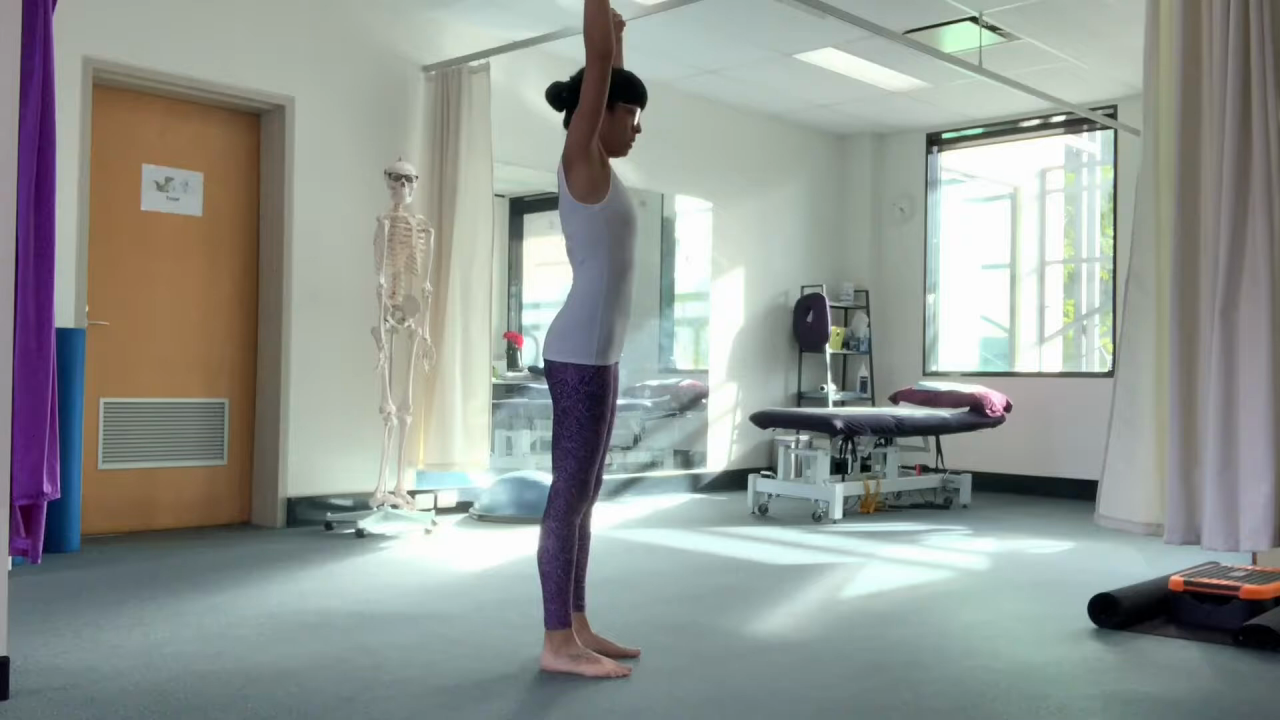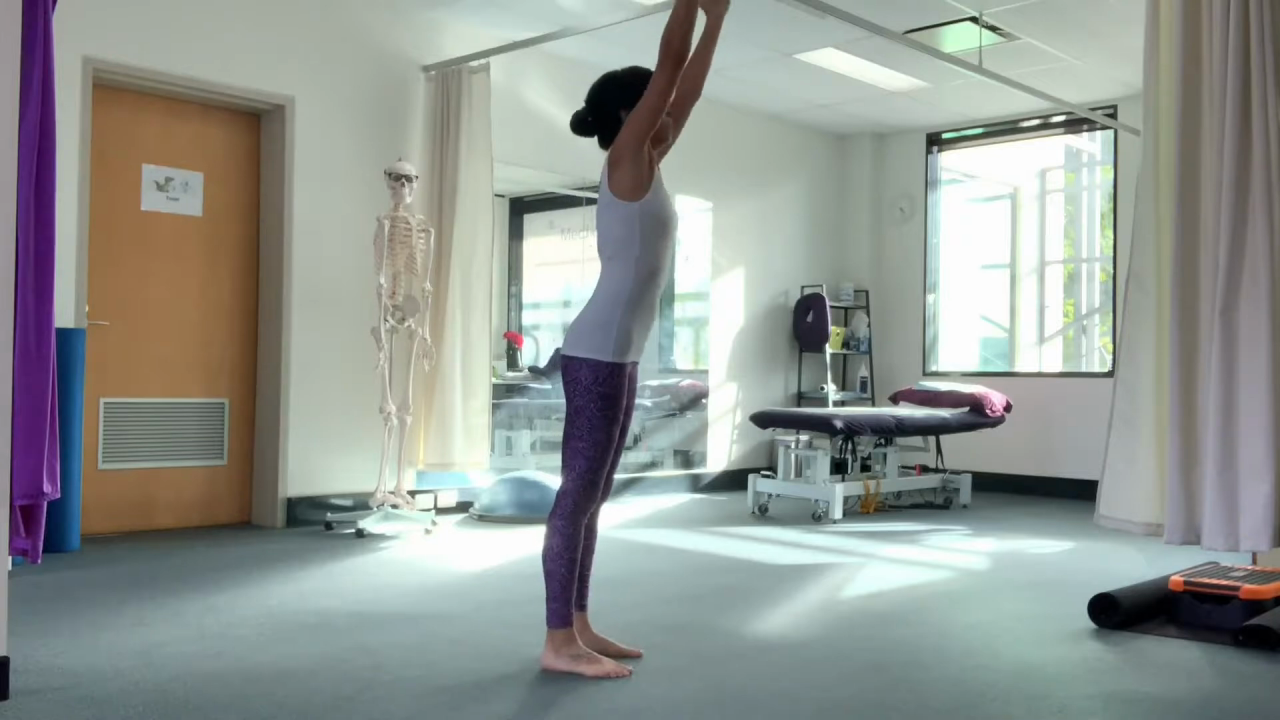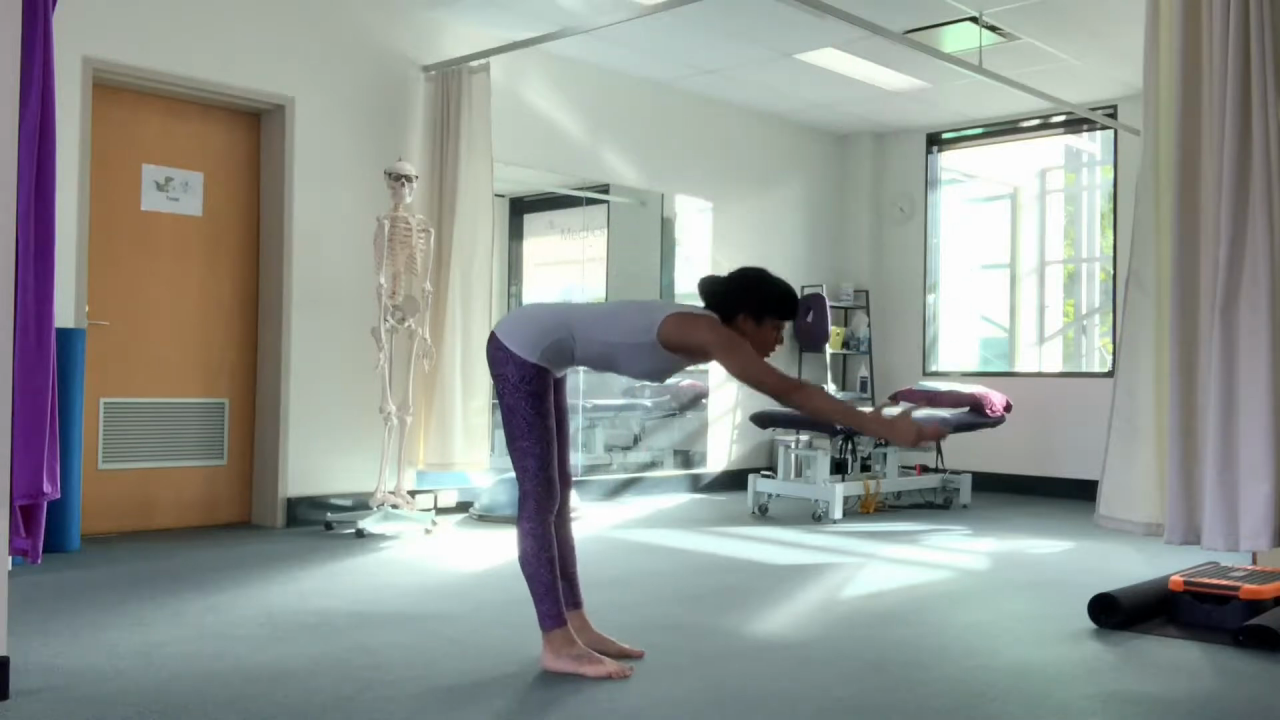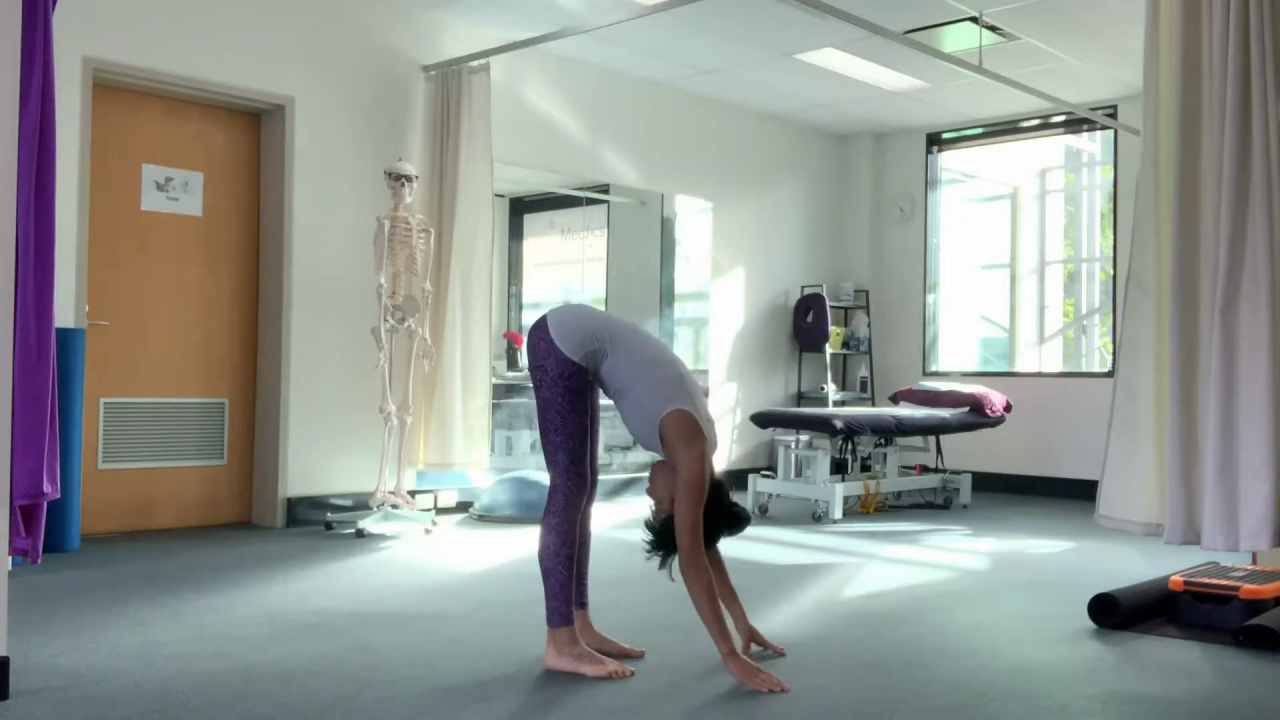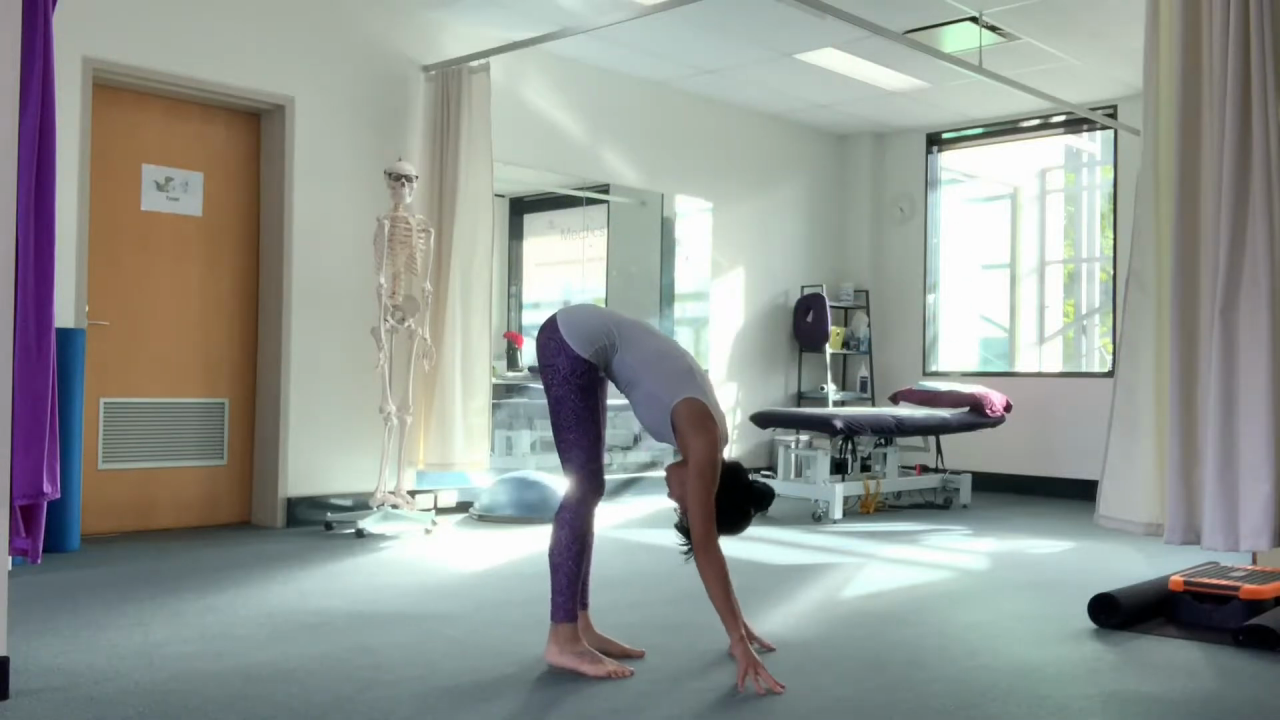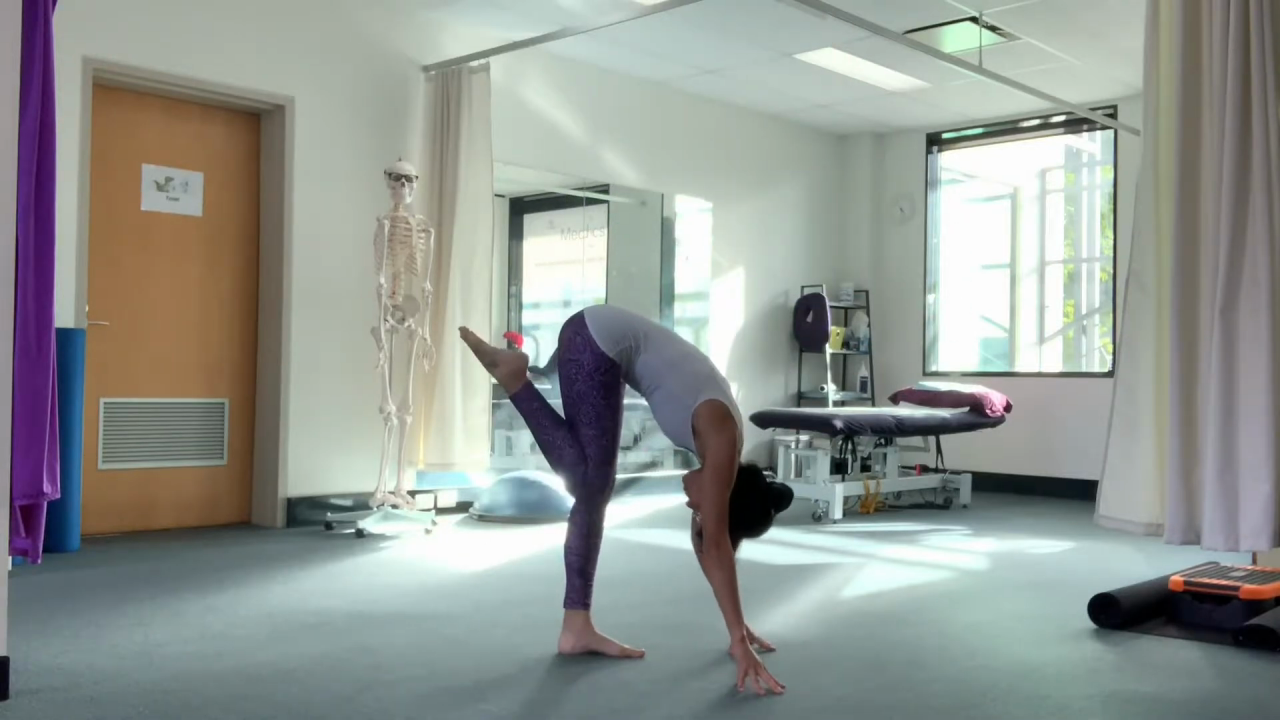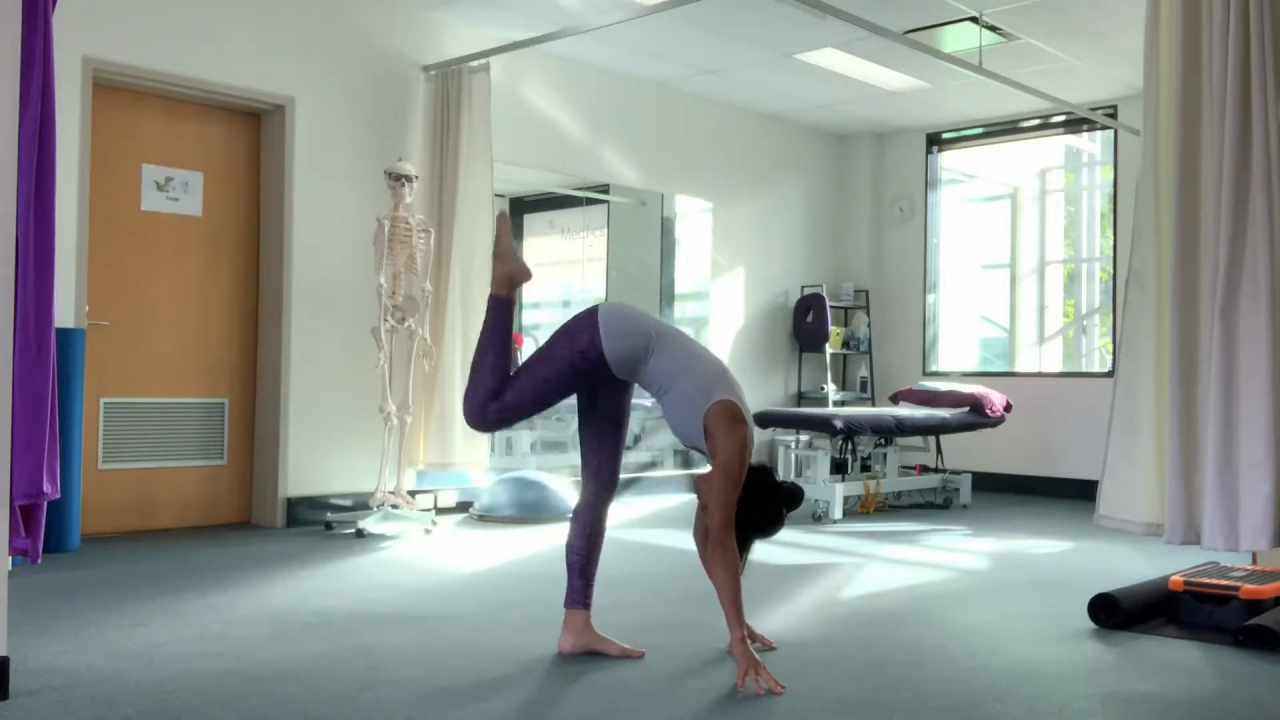
dt=0.7s
person 1, frame 1
left shoulder: (593, 167)
right shoulder: (579, 160)
left elbow: (609, 71)
right elbow: (596, 64)
left hip: (593, 352)
right hip: (581, 353)
left knee: (582, 496)
right knee: (570, 497)
left ankle: (576, 627)
right ankle: (558, 644)
person 1, frame 2
left shoulder: (643, 165)
right shoulder: (626, 159)
left elbow: (686, 89)
right elbow: (668, 65)
left hip: (613, 353)
right hip: (599, 352)
left knee: (590, 496)
right knee: (579, 496)
left ankle: (578, 628)
right ankle: (559, 644)
person 1, frame 3
left shoulder: (707, 334)
right shoulder: (708, 332)
left elbow: (786, 389)
right elbow: (784, 389)
left wrist: (863, 420)
right wrist: (876, 424)
left hip: (542, 349)
right hip: (523, 348)
left knee: (555, 492)
right knee: (540, 496)
left ankle: (577, 626)
right ankle: (557, 645)
person 1, frame 4
left shoulder: (693, 445)
right shoulder: (692, 452)
left elbow: (703, 548)
right elbow: (692, 561)
left wrist: (743, 623)
right wrist: (731, 656)
left hip: (576, 344)
right hip: (565, 341)
left knee: (581, 491)
right knee: (571, 492)
left ankle: (579, 627)
right ankle: (561, 645)
person 1, frame 5
left shoulder: (703, 436)
right shoulder: (704, 437)
left elbow: (705, 538)
right elbow: (705, 546)
left wrist: (737, 625)
right wrist: (738, 640)
left hip: (586, 343)
right hip: (572, 338)
left knee: (587, 492)
right knee: (584, 490)
left ankle: (578, 628)
right ankle: (563, 640)
person 1, frame 6
left shoulder: (718, 437)
right shoulder: (722, 438)
left elbow: (709, 541)
right elbow: (714, 544)
left wrist: (738, 628)
right wrist: (739, 640)
left hip: (605, 344)
right hip: (597, 338)
left knee: (593, 490)
right knee: (589, 483)
left ankle: (577, 629)
right ankle: (514, 376)
person 1, frame 7
left shoulder: (730, 453)
right shoulder: (731, 443)
left elbow: (711, 542)
right elbow: (719, 544)
left wrist: (737, 624)
right wrist: (740, 639)
left hip: (616, 356)
right hip: (609, 336)
left knee: (599, 492)
right knee: (486, 412)
left ankle: (578, 628)
